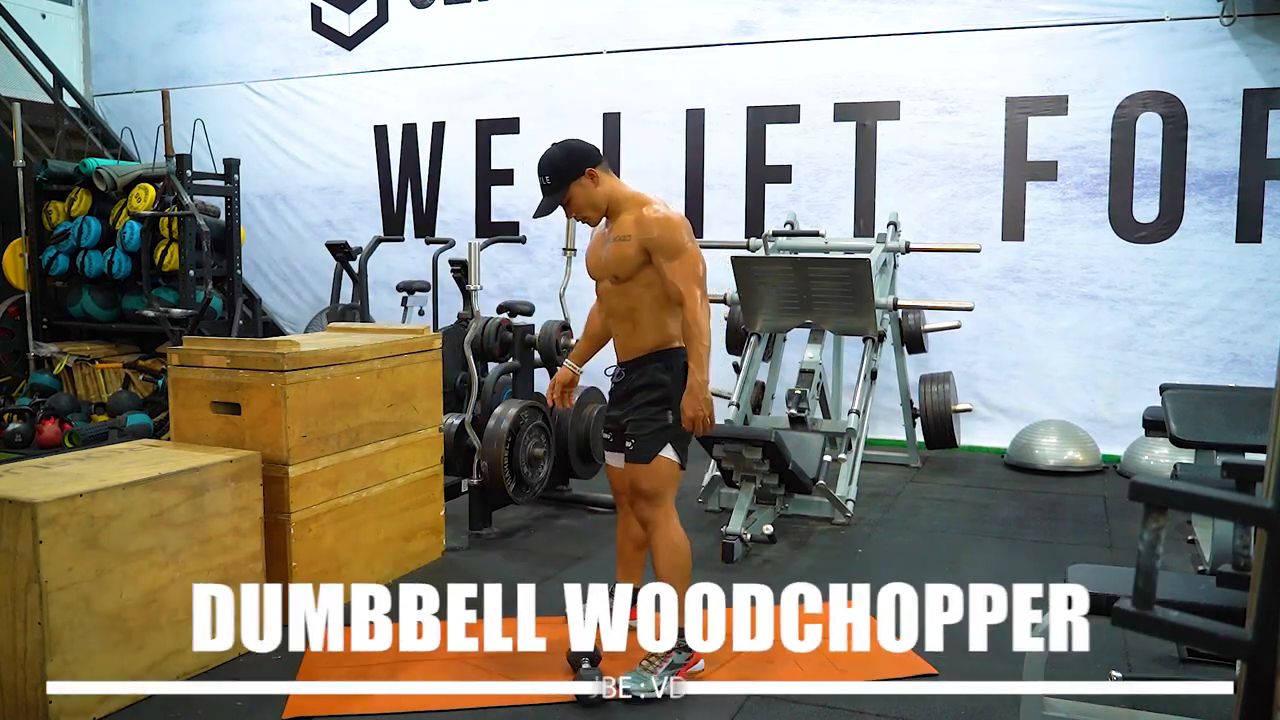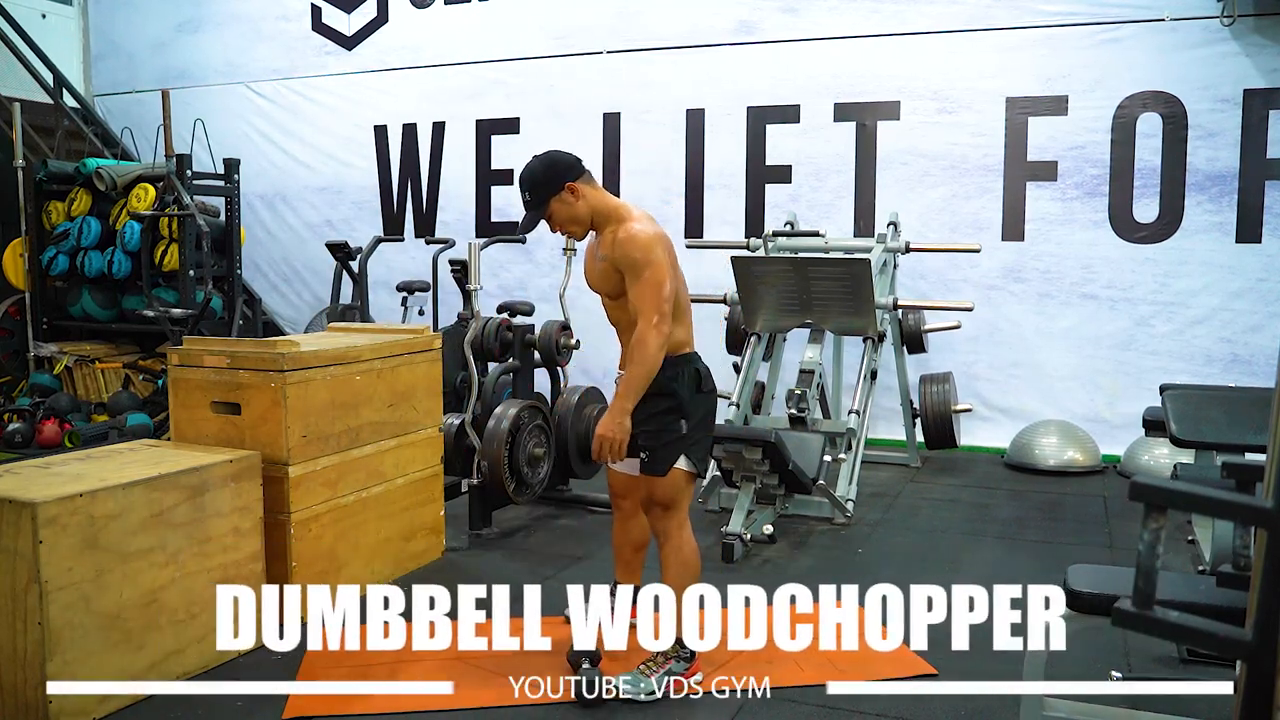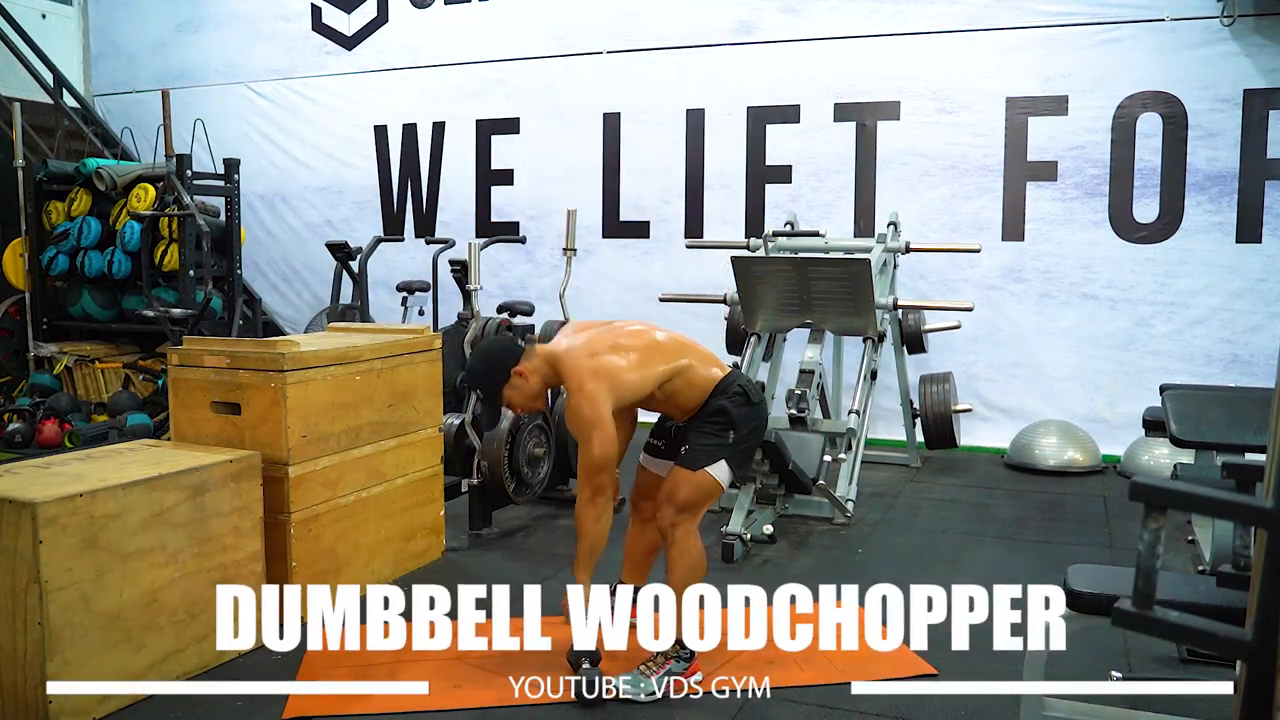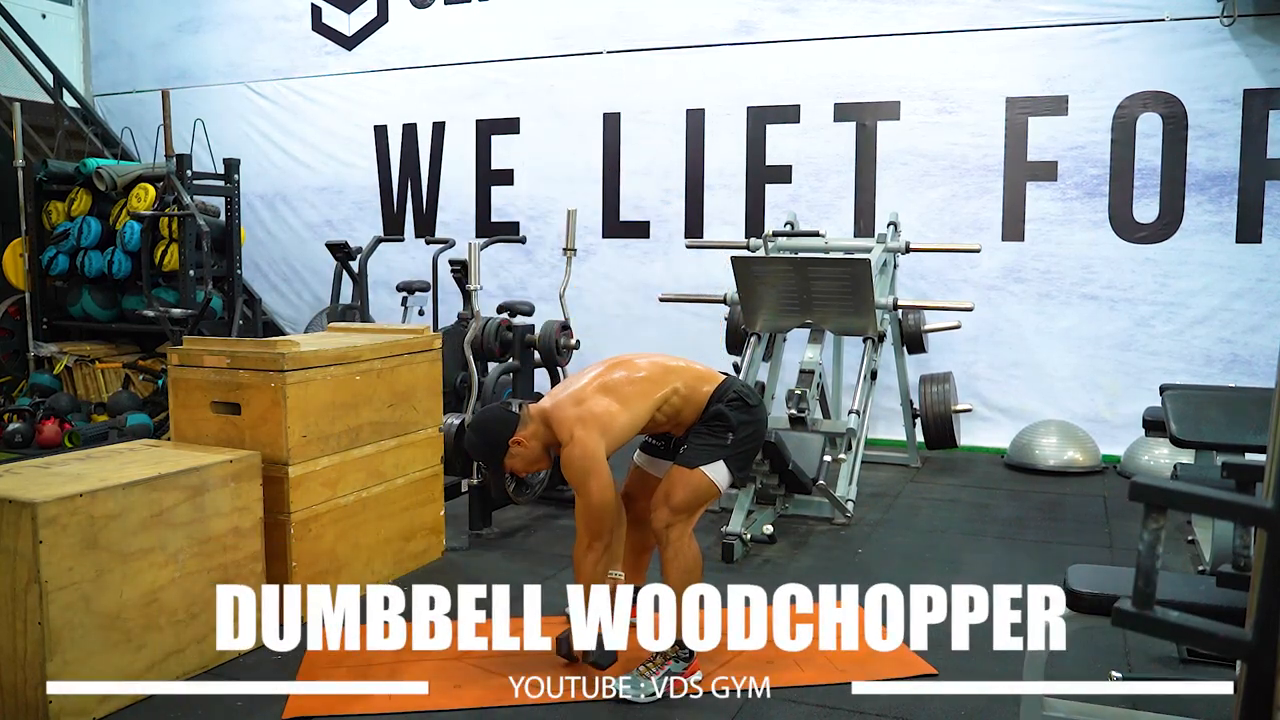
dt=0.5s
person 1, frame 1
left shoulder: (658, 221)
right shoulder: (601, 233)
left elbow: (694, 303)
left wrist: (697, 385)
right wrist: (573, 363)
left hip: (663, 378)
right hip: (625, 376)
left knee: (652, 506)
right knee: (627, 498)
left ankle: (681, 644)
right ankle: (626, 602)
person 1, frame 2
left shoulder: (636, 236)
right shoulder: (601, 239)
left elbow: (654, 328)
left wrist: (621, 412)
right wrist: (624, 396)
left hip: (676, 386)
right hip: (643, 383)
left knee: (667, 513)
right knee: (625, 499)
left ankle: (680, 655)
right ankle: (624, 604)
person 1, frame 3
left shoulder: (585, 390)
right shoulder: (566, 342)
left elbow: (594, 496)
left wrist: (581, 586)
right wrist: (610, 470)
left hip: (732, 405)
right hip: (691, 405)
left knee: (675, 515)
right knee: (644, 500)
left ankle: (681, 655)
person 1, frame 4
left shoulder: (577, 443)
right shoulder: (554, 407)
left elbow: (593, 542)
right elbow: (608, 507)
right wrist: (614, 575)
left hip: (732, 412)
right hip: (690, 410)
left knee: (669, 518)
right knee: (635, 502)
left ankle: (680, 655)
